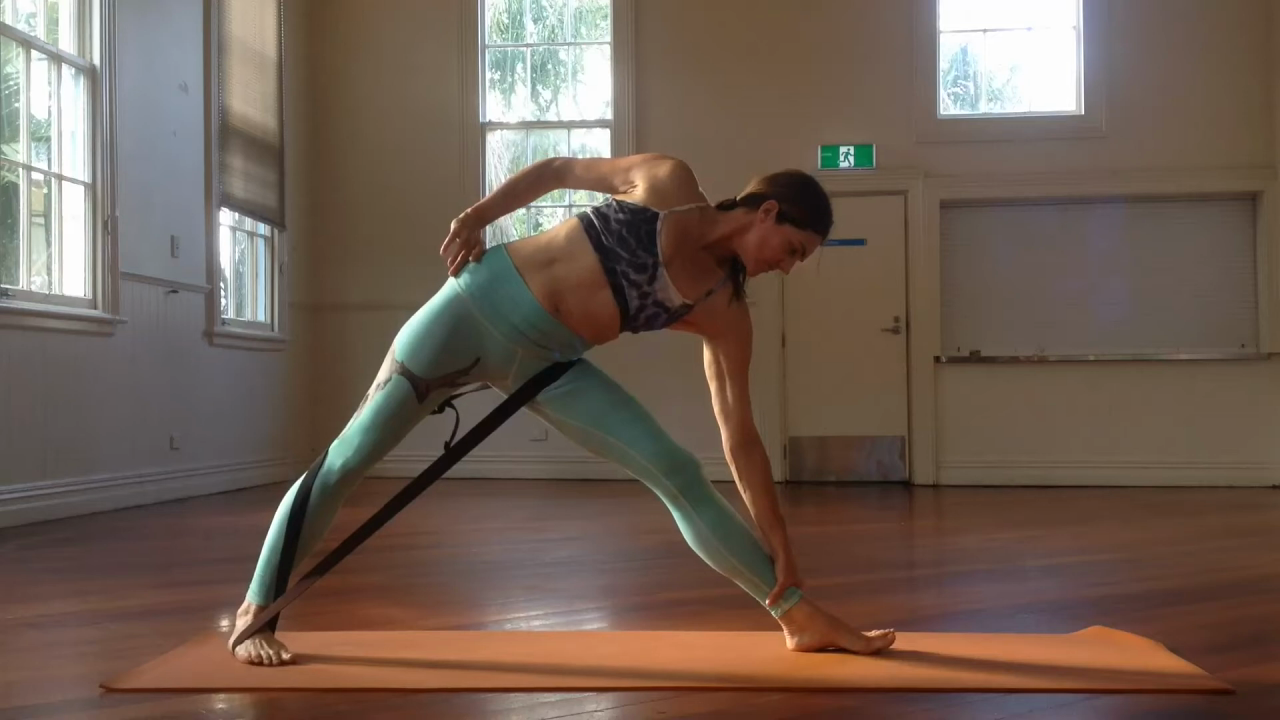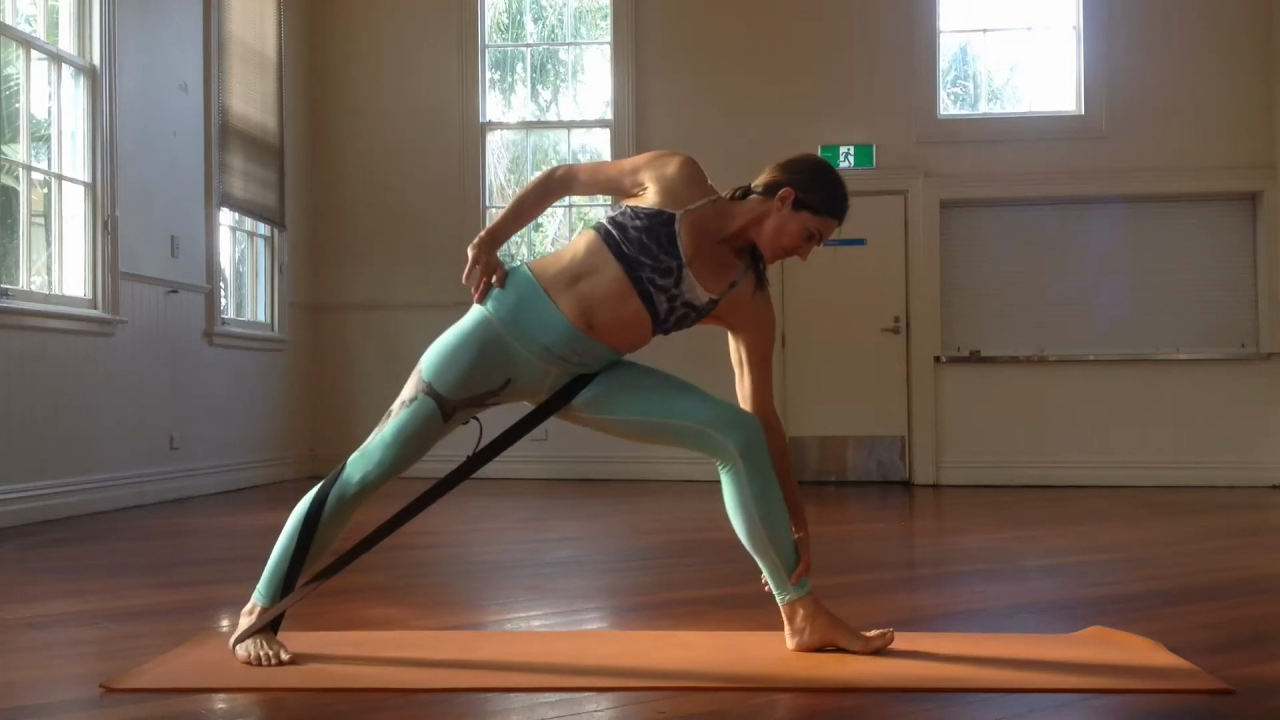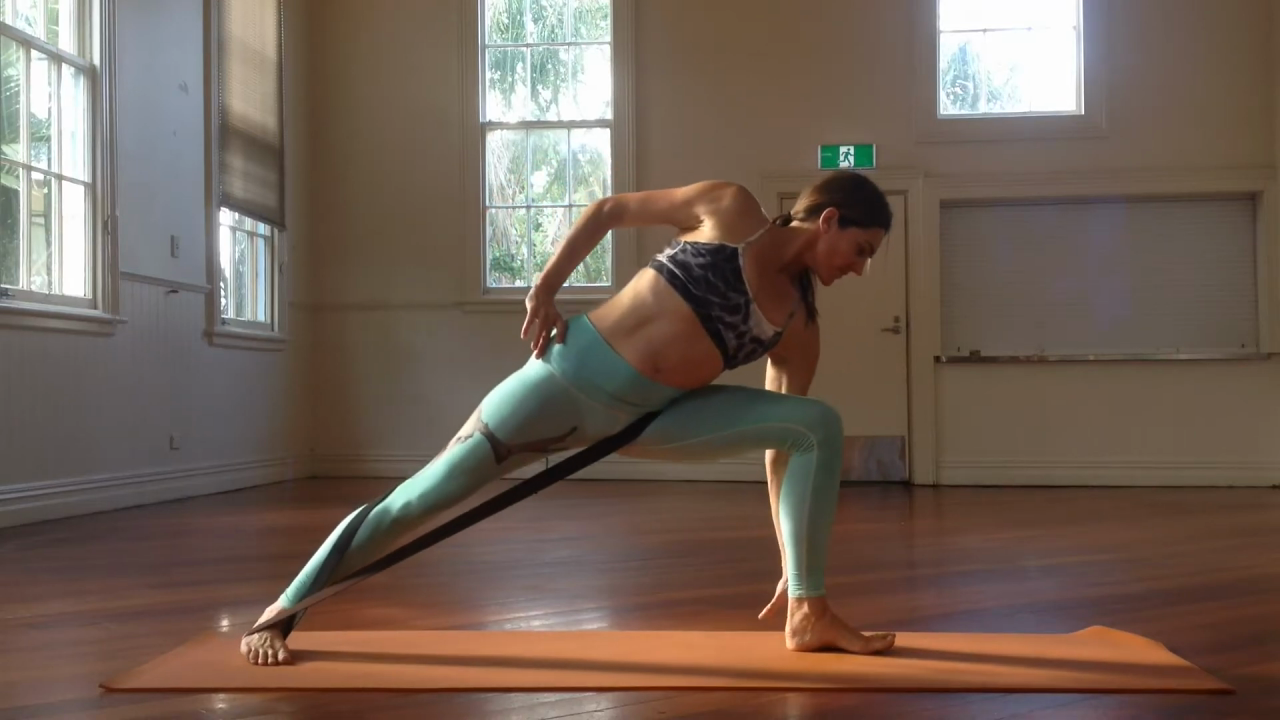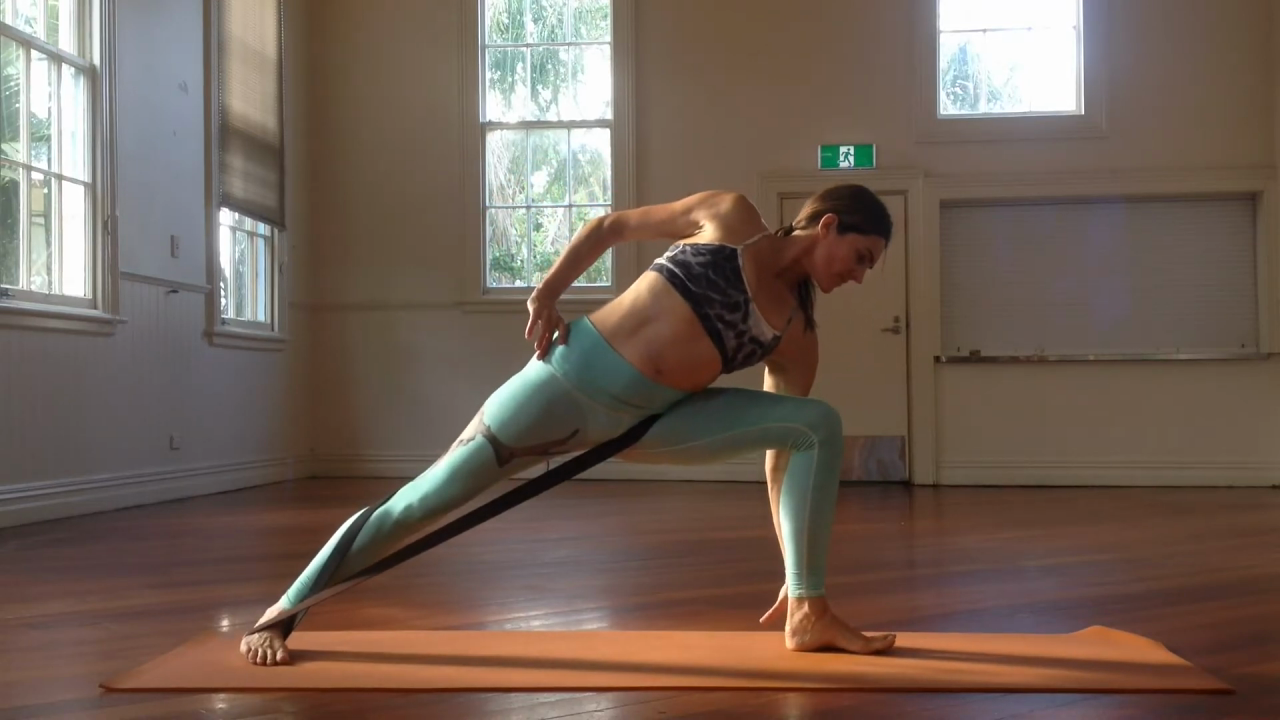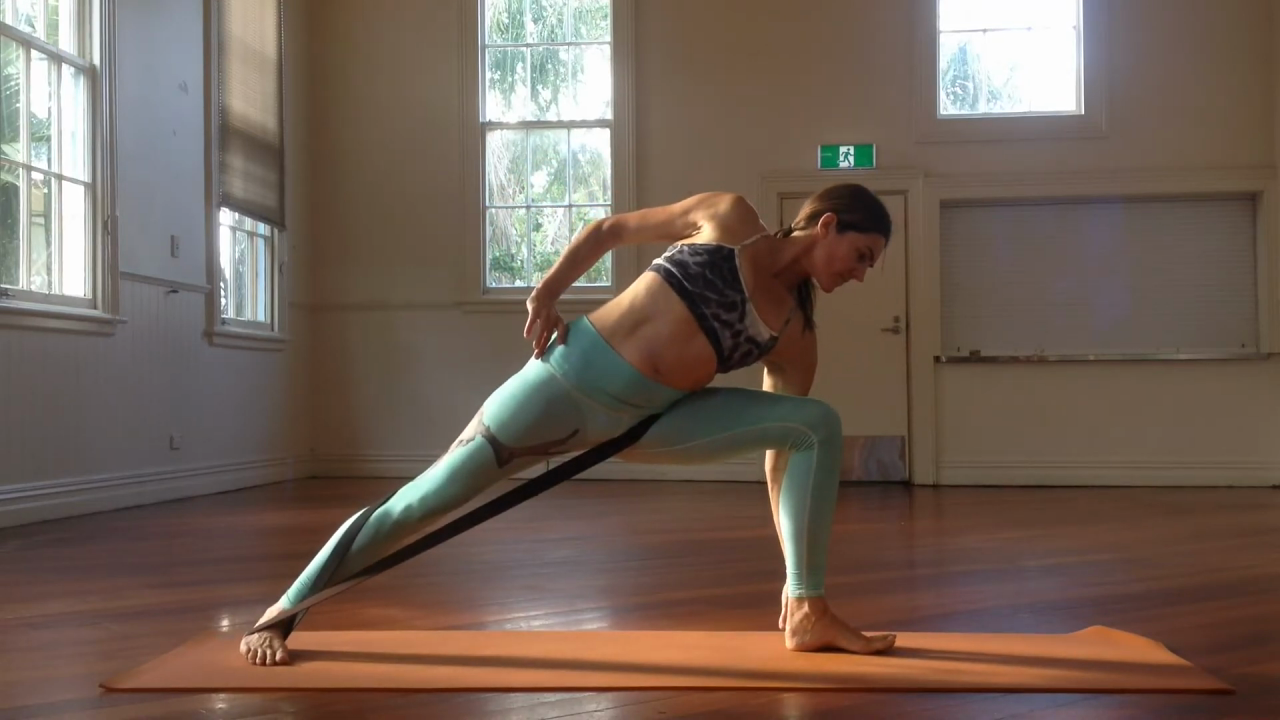
dt=1s
person 1, frame 1
left shoulder: (724, 311)
right shoulder: (669, 182)
left elbow: (740, 438)
right elbow: (556, 169)
left wrist: (779, 545)
right wrist: (475, 217)
left hip: (544, 362)
right hip: (476, 305)
left knee: (677, 473)
right knee: (347, 460)
left ankle: (798, 617)
right ankle: (255, 611)
person 1, frame 2
left shoulder: (748, 301)
right shoulder: (677, 178)
left elbow: (762, 415)
right elbow: (562, 177)
left wrist: (795, 517)
right wrist: (489, 239)
left hip: (578, 375)
right hip: (505, 324)
left knee: (741, 435)
right knee: (366, 472)
left ankle: (801, 613)
right ankle: (258, 612)
person 1, frame 3
left shoulder: (798, 329)
right shoulder: (729, 208)
left elbow: (782, 442)
right elbow: (608, 209)
left wrist: (792, 561)
right wrist: (544, 288)
left hip: (645, 417)
right hip: (569, 373)
left knee: (819, 425)
right knee: (417, 501)
left ankle: (809, 614)
right ankle: (281, 612)
person 1, frame 4
left shoulder: (797, 337)
right shoulder: (730, 215)
left elbow: (782, 453)
right elbow: (611, 226)
left wrist: (794, 569)
right wrist: (546, 293)
left hip: (645, 421)
right hip: (570, 375)
left knee: (818, 424)
right knee: (422, 502)
left ankle: (809, 612)
right ankle: (282, 612)
person 1, frame 5
left shoulder: (796, 338)
right shoulder: (729, 216)
left elbow: (782, 453)
right elbow: (609, 230)
left wrist: (794, 569)
right wrist: (545, 293)
left hip: (644, 421)
right hip: (569, 374)
left knee: (819, 425)
right knee: (424, 500)
left ankle: (809, 611)
right ankle: (282, 610)
